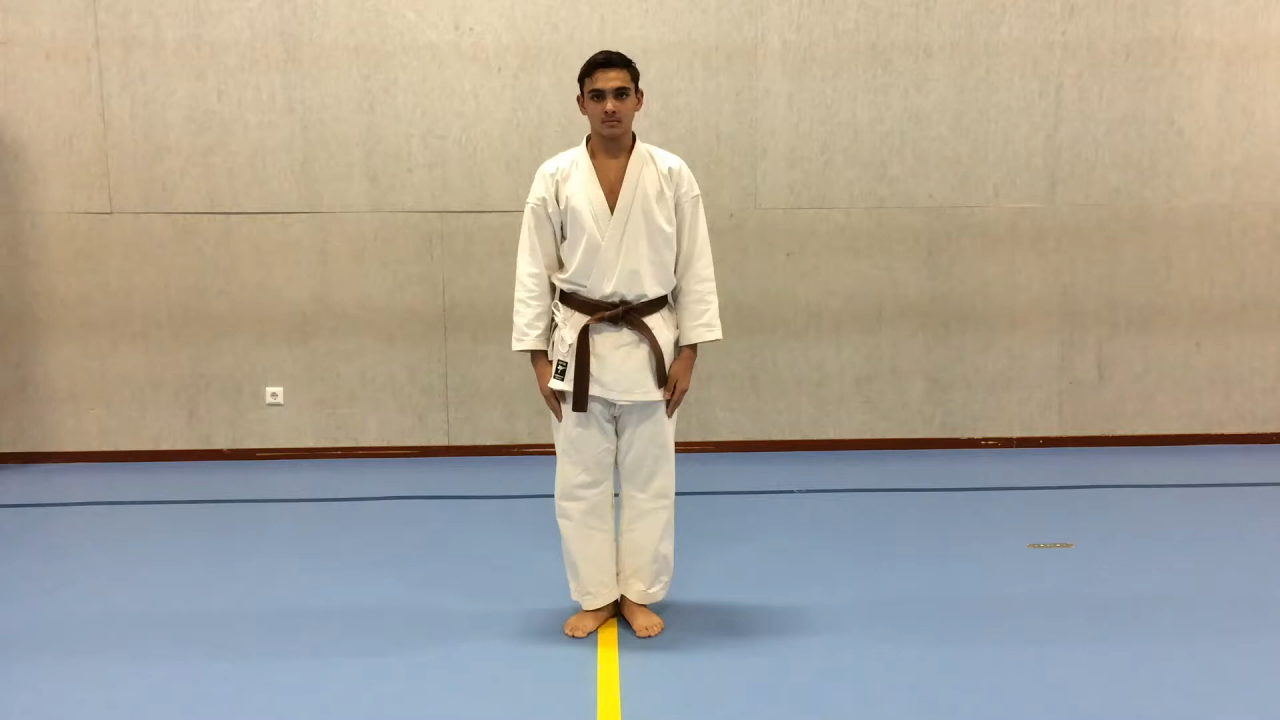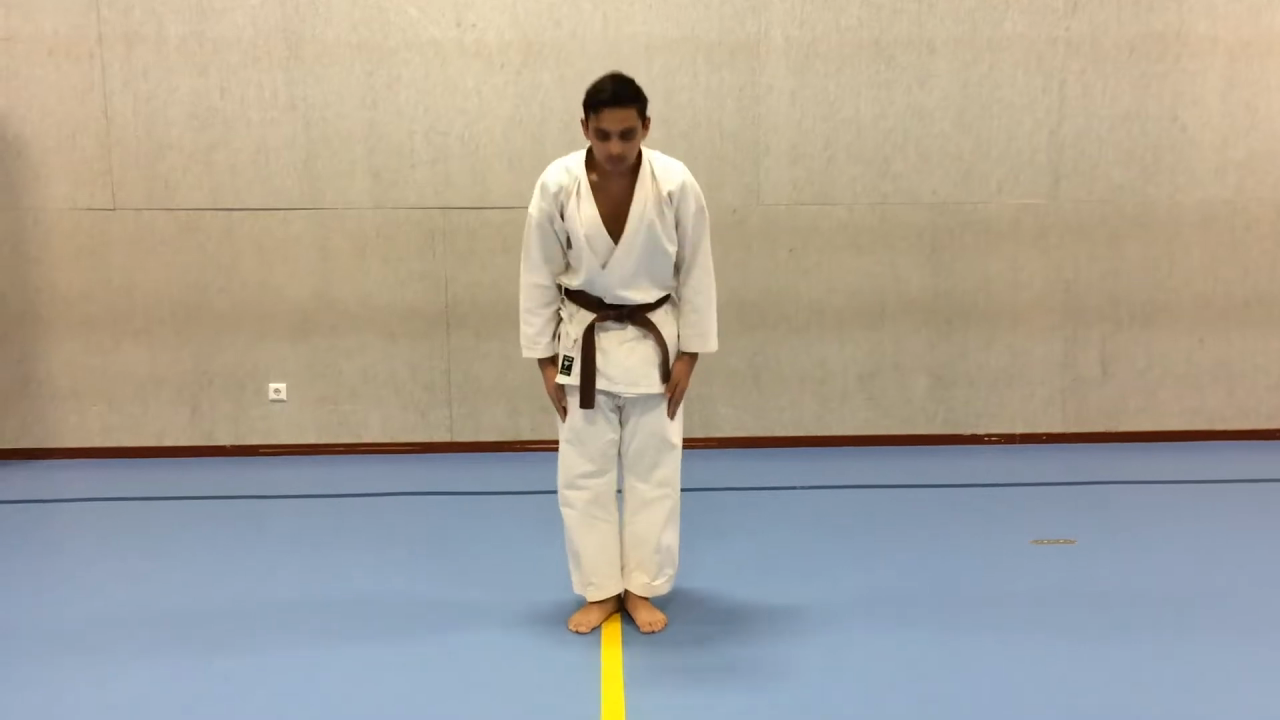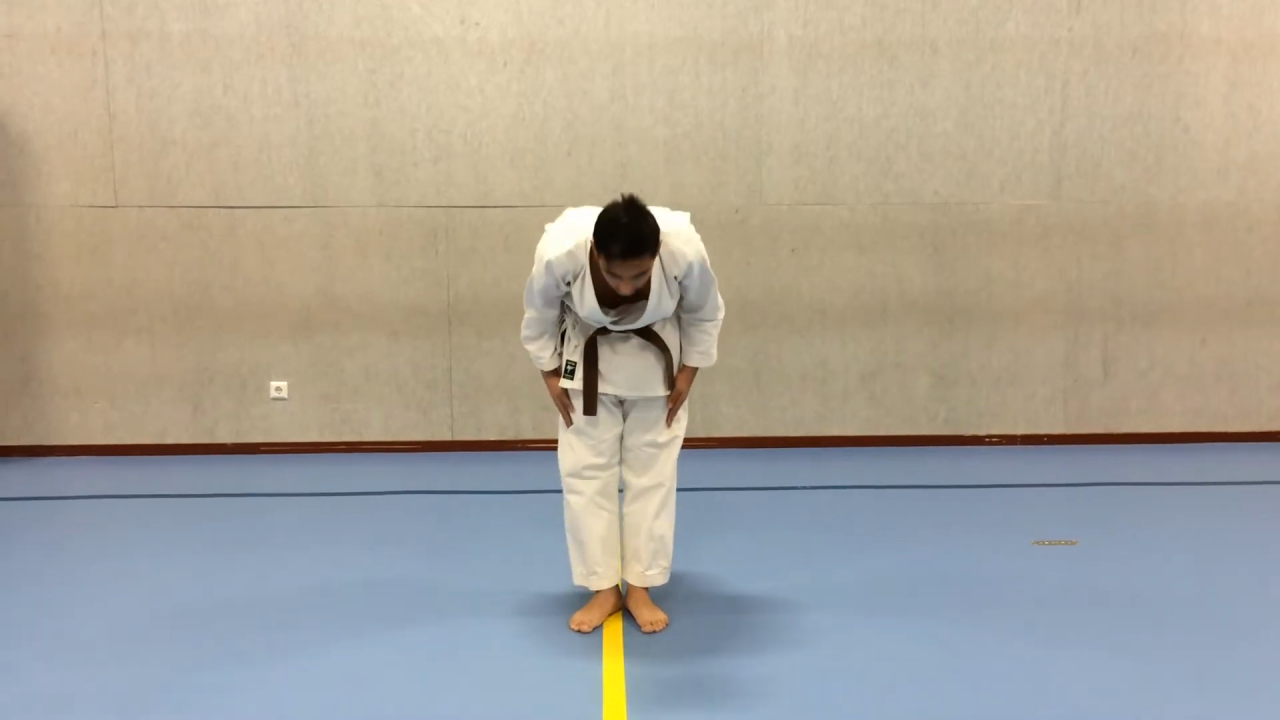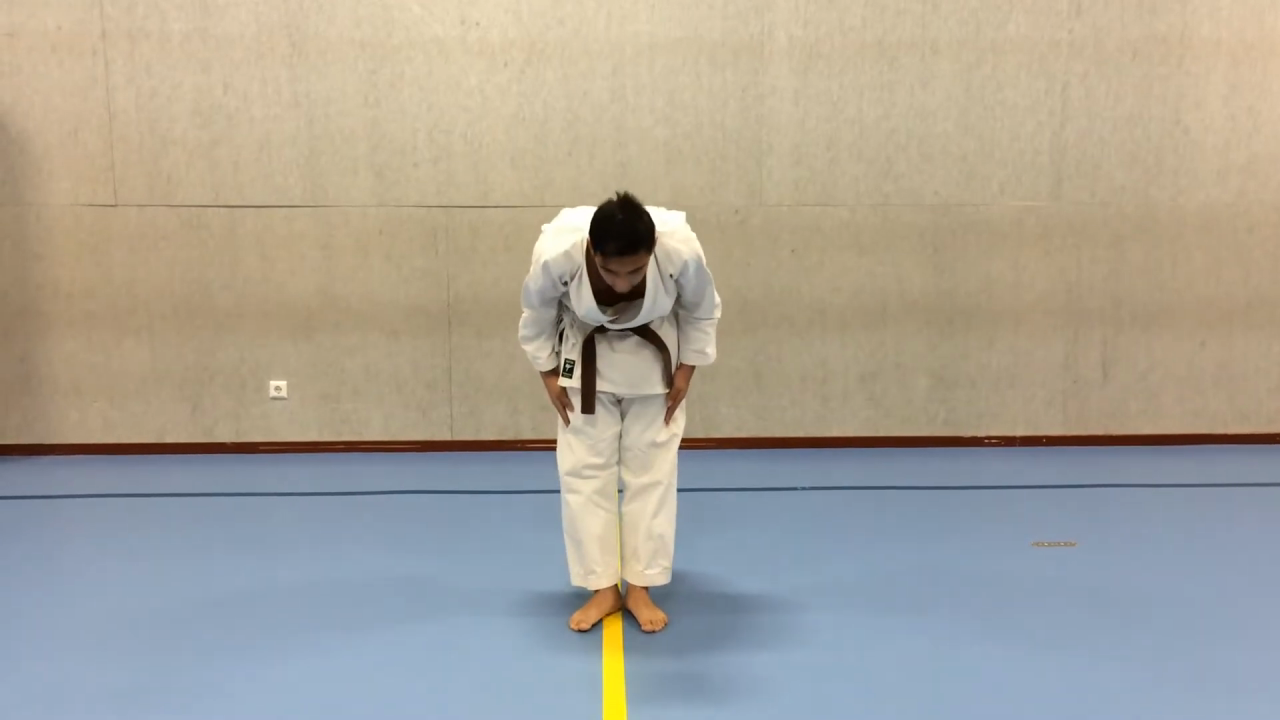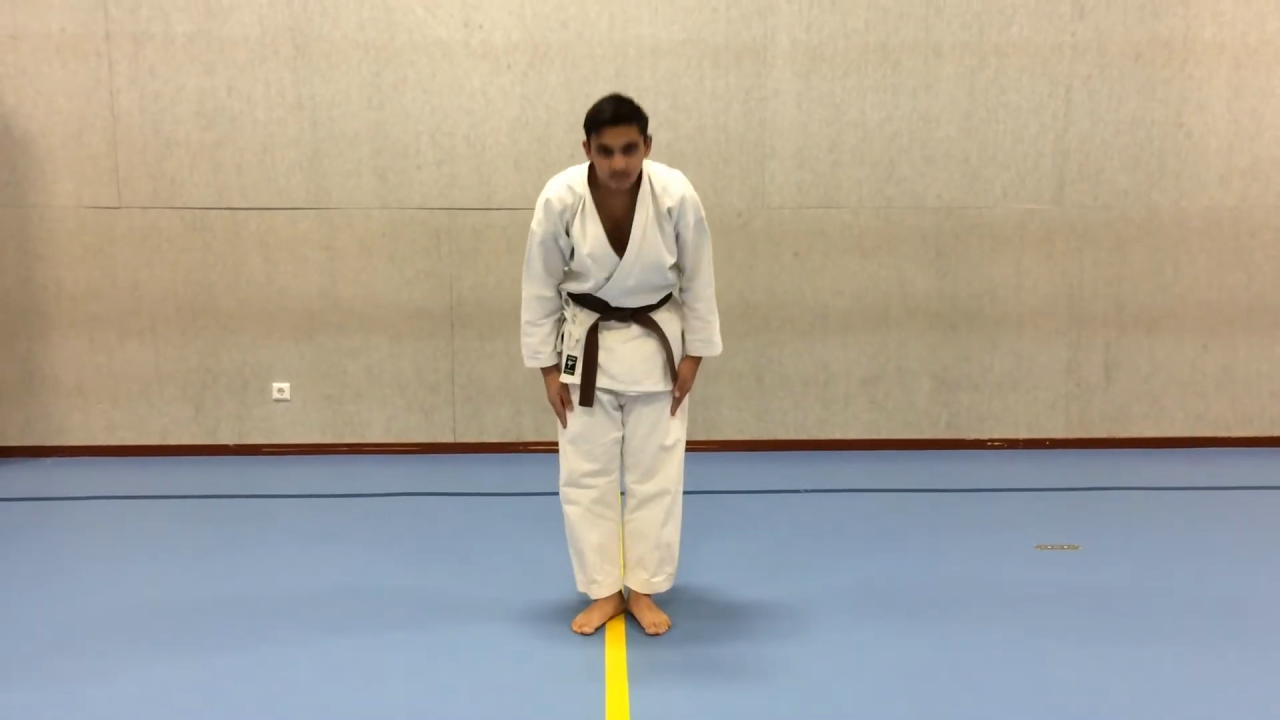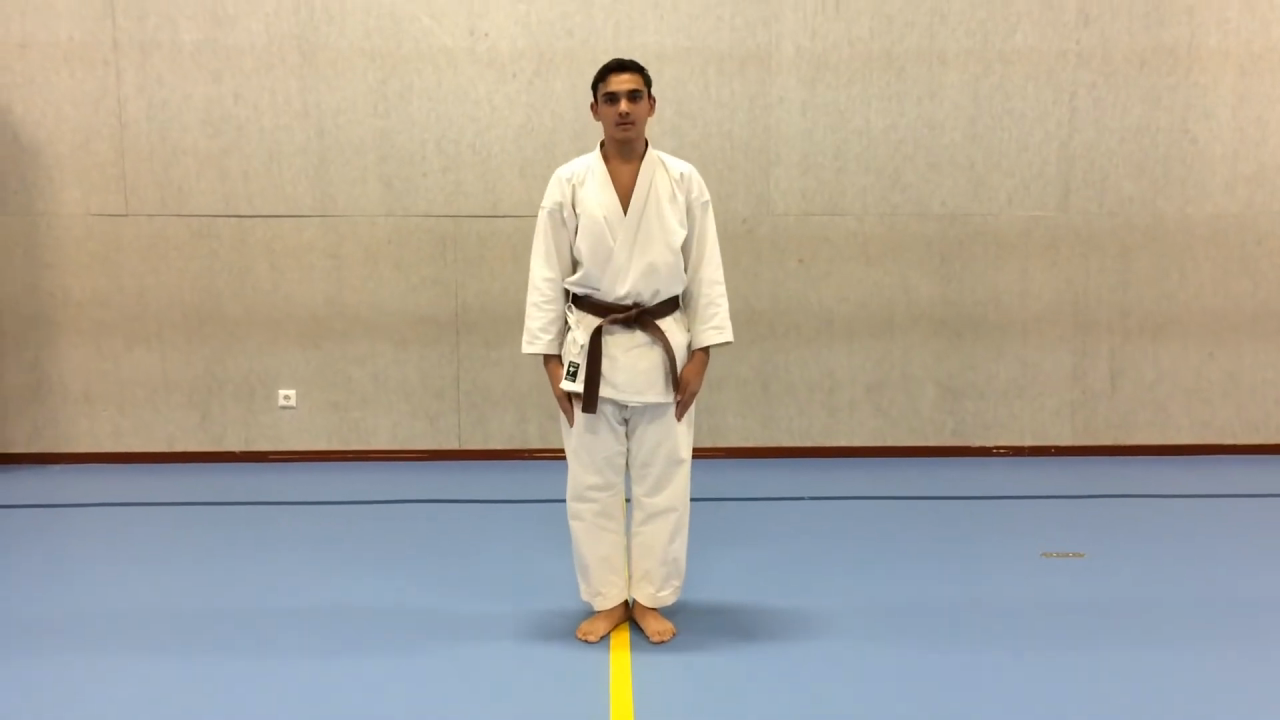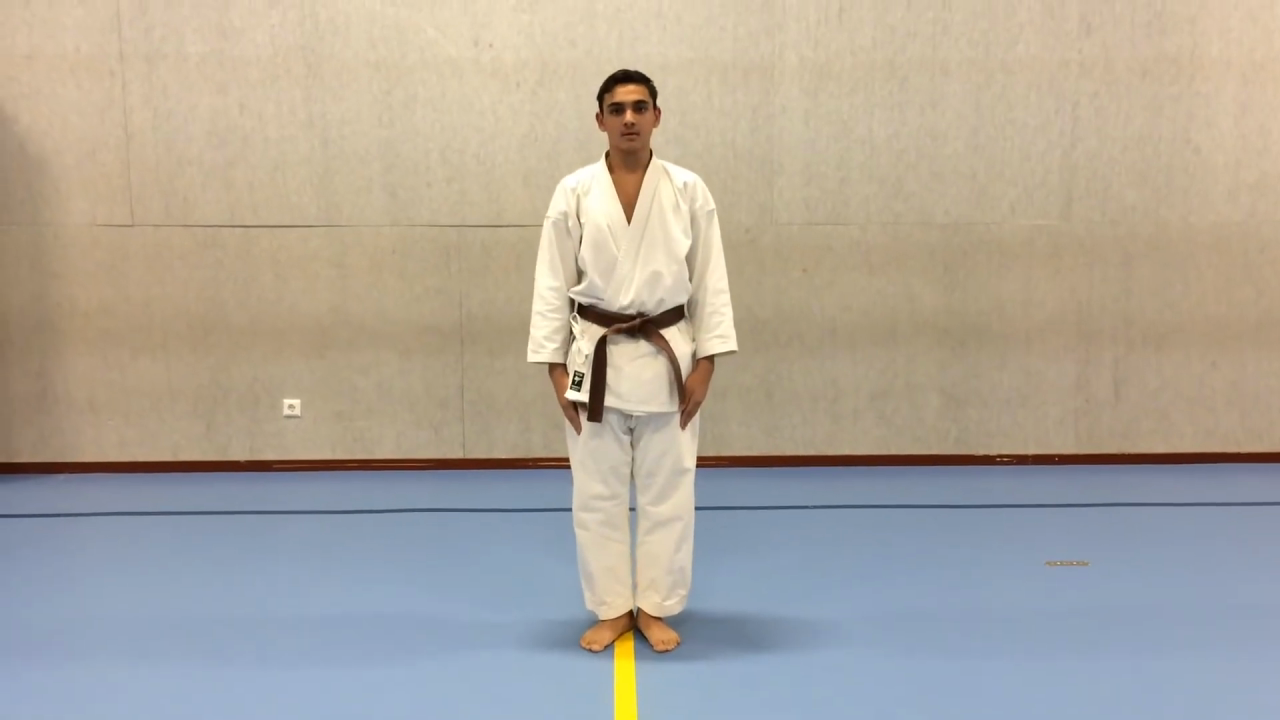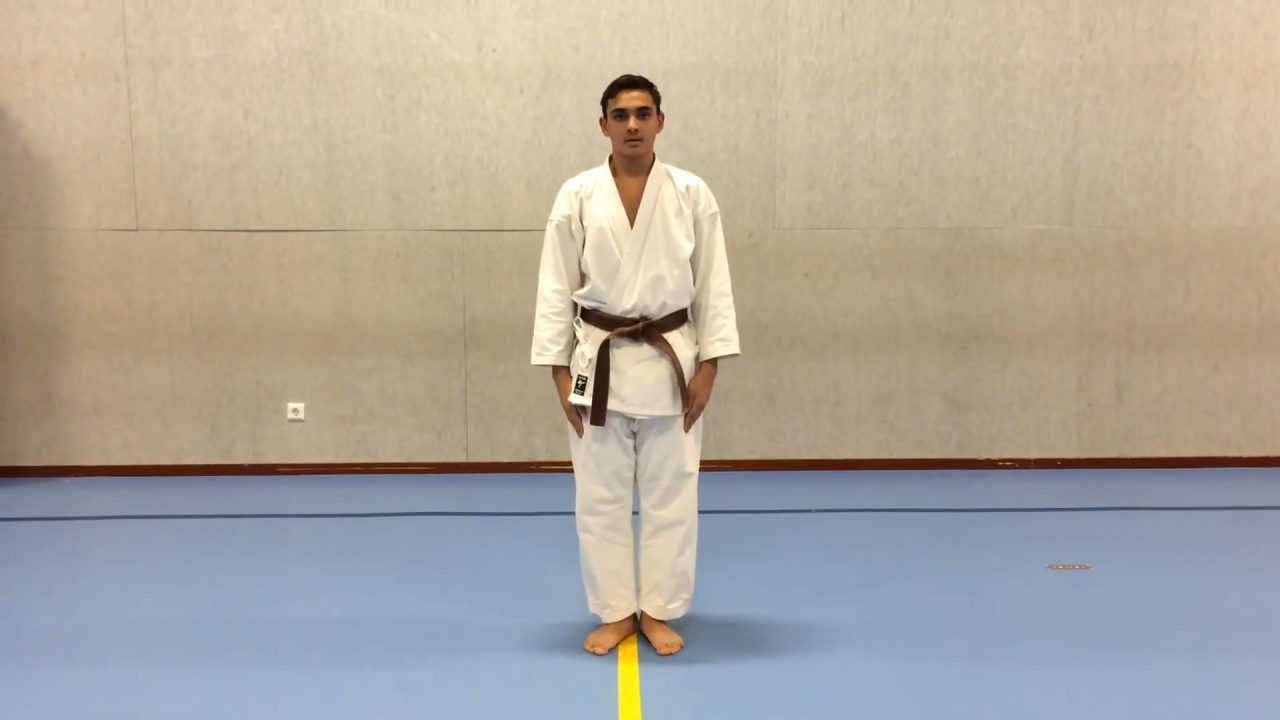
dt=0.4s
person 1, frame 1
left shoulder: (671, 174)
right shoulder: (555, 177)
left elbow: (694, 270)
right elbow: (534, 272)
left wrist: (688, 353)
right wrist: (539, 358)
left hip: (648, 345)
right hip: (580, 345)
left knee: (649, 480)
right knee: (581, 482)
left ankle: (639, 594)
right ankle: (595, 597)
person 1, frame 2
left shoulder: (676, 184)
right shoulder: (556, 185)
left elbow: (696, 276)
right elbow: (538, 279)
left wrist: (687, 355)
right wrist: (546, 361)
left hip: (655, 342)
right hip: (583, 342)
left knee: (654, 473)
right knee: (584, 474)
left ankle: (641, 590)
right ankle: (600, 591)
person 1, frame 3
left shoulder: (686, 250)
right shoulder: (559, 252)
left elbow: (705, 312)
right elbow: (539, 315)
left wrist: (688, 370)
right wrist: (551, 373)
left hip: (655, 351)
right hip: (587, 353)
left knee: (652, 469)
right knee: (586, 469)
left ankle: (639, 586)
right ankle: (603, 587)
person 1, frame 4
left shoulder: (680, 248)
right shoulder: (556, 251)
left elbow: (702, 309)
right elbow: (538, 313)
left wrist: (686, 370)
right wrist: (550, 373)
left hip: (653, 349)
right hip: (586, 350)
left knee: (651, 468)
right knee: (585, 467)
left ankle: (639, 587)
right ankle: (602, 587)
person 1, frame 5
left shoulder: (677, 196)
right shoulder: (559, 199)
left elbow: (698, 282)
right elbow: (540, 288)
left wrist: (693, 357)
right wrist: (547, 367)
left hip: (656, 340)
right hip: (587, 340)
left knee: (656, 472)
right knee: (587, 472)
left ankle: (643, 590)
right ankle: (603, 590)
person 1, frame 6
left shoulder: (683, 179)
right shoulder: (569, 181)
left elbow: (705, 271)
right elbow: (547, 274)
left wrist: (701, 354)
right wrist: (550, 359)
left hip: (662, 347)
right hip: (590, 347)
left knee: (663, 483)
right knee: (592, 484)
left ankle: (650, 599)
right ankle: (607, 600)
person 1, frame 7
left shoulder: (687, 189)
right shoulder: (574, 191)
left elbow: (709, 280)
right elbow: (553, 283)
left wrist: (705, 362)
right wrist: (556, 368)
left hip: (666, 355)
right hip: (596, 355)
left knee: (667, 491)
right knee: (598, 493)
left ankle: (655, 607)
right ankle: (612, 608)
person 1, frame 8
left shoulder: (691, 193)
right shoulder: (577, 195)
left elbow: (712, 284)
right elbow: (557, 287)
left wrist: (708, 366)
right wrist: (560, 370)
left hip: (670, 359)
right hip: (599, 360)
left knee: (671, 495)
right knee: (601, 496)
left ankle: (659, 611)
right ankle: (615, 612)
